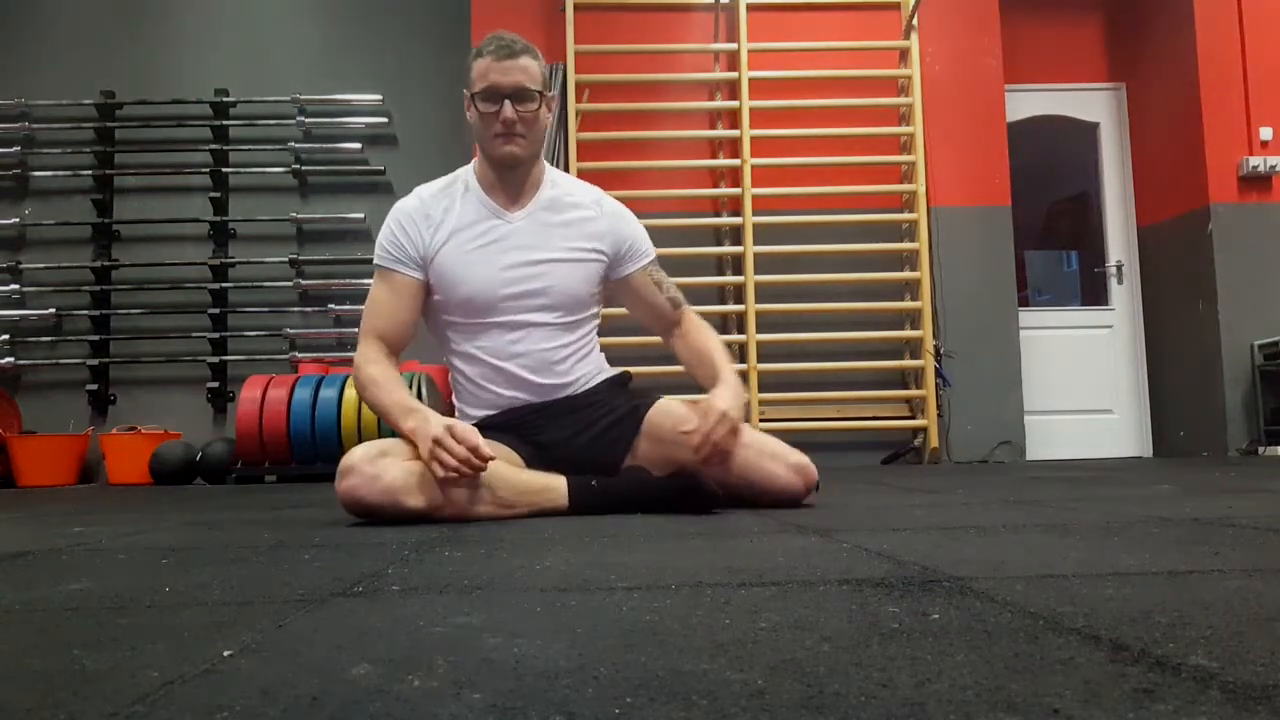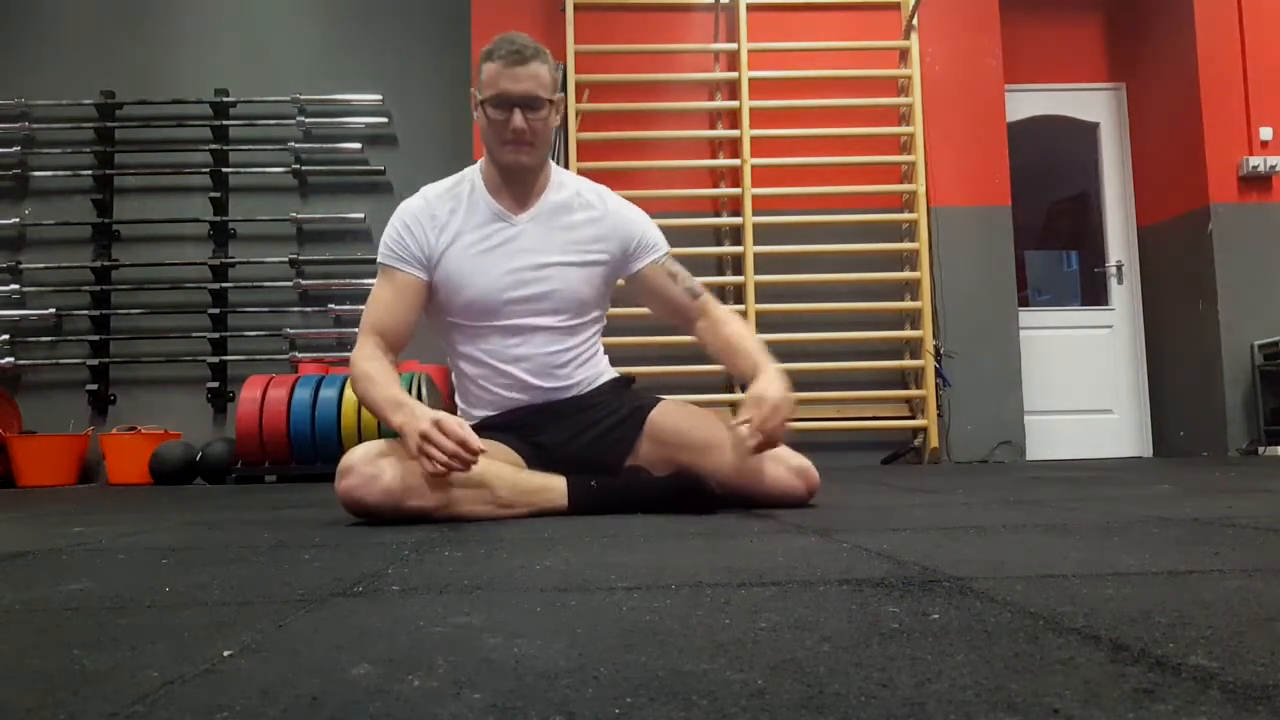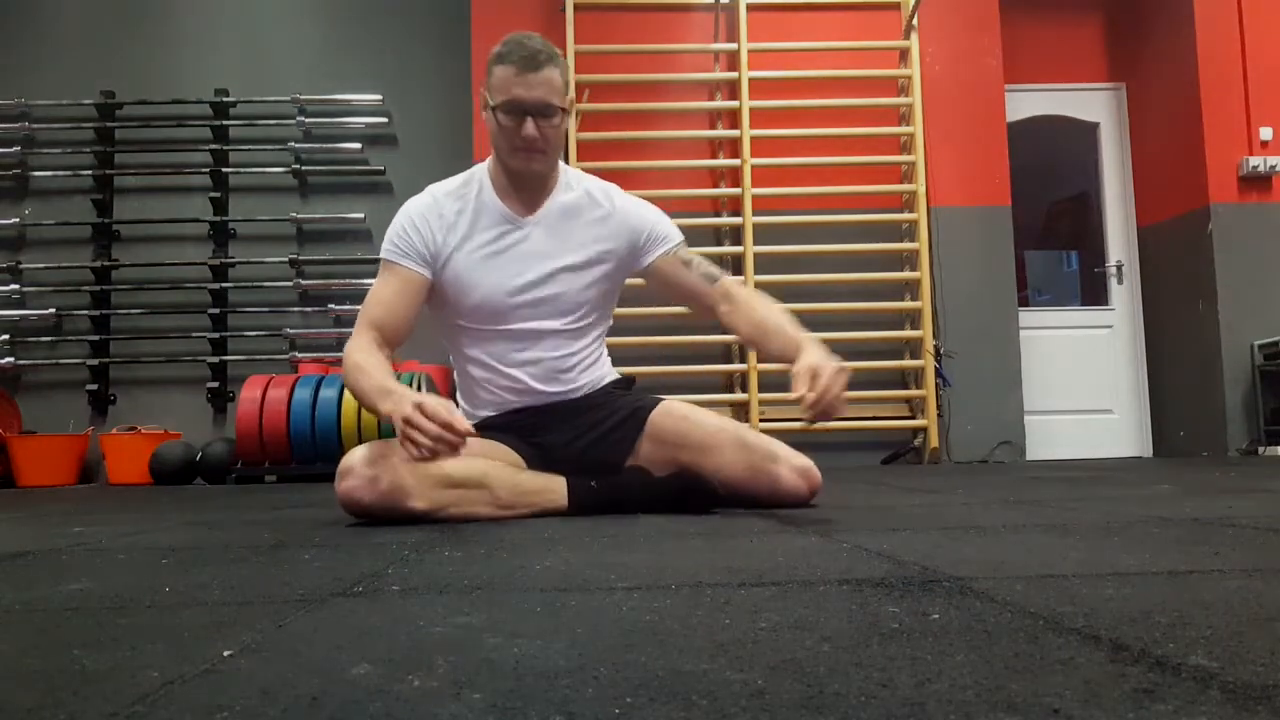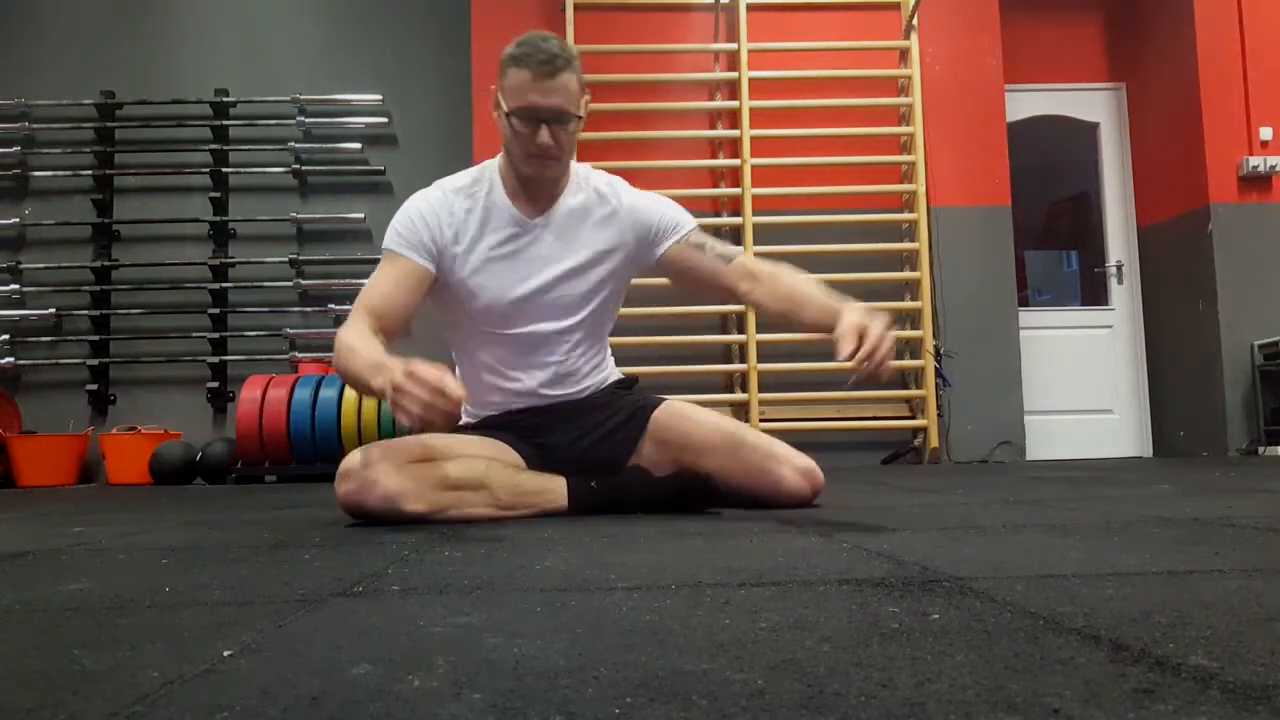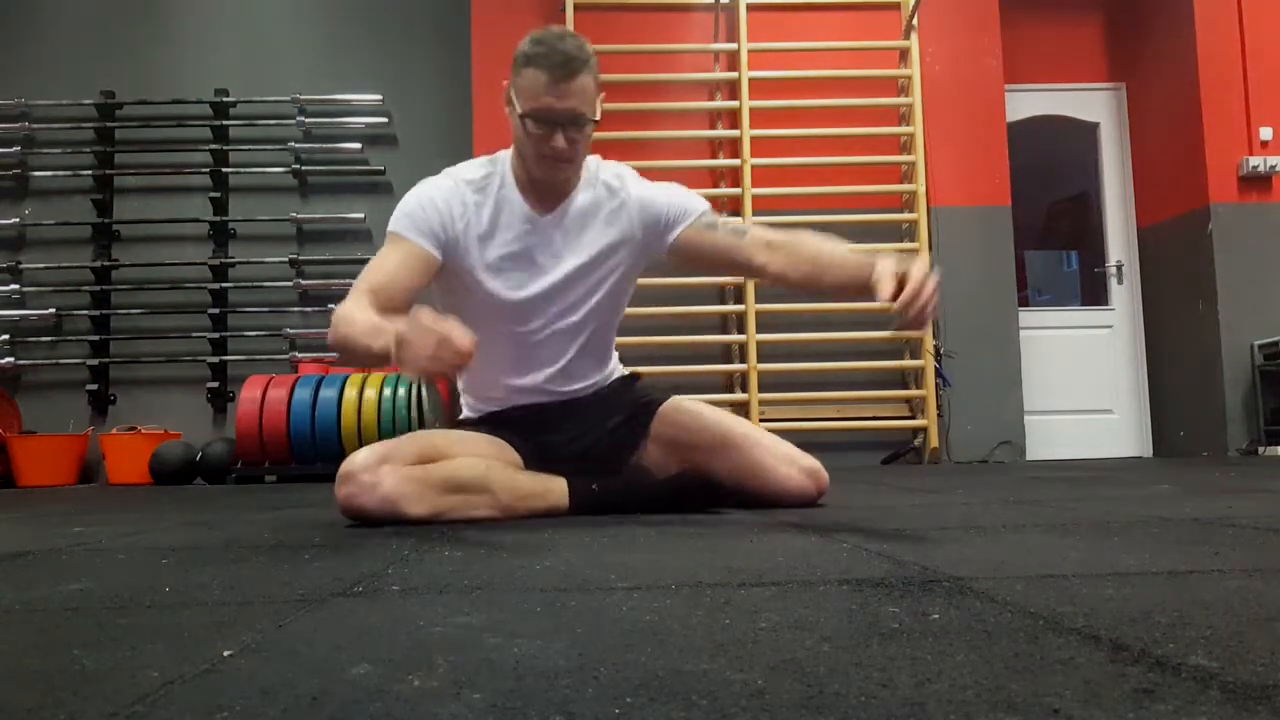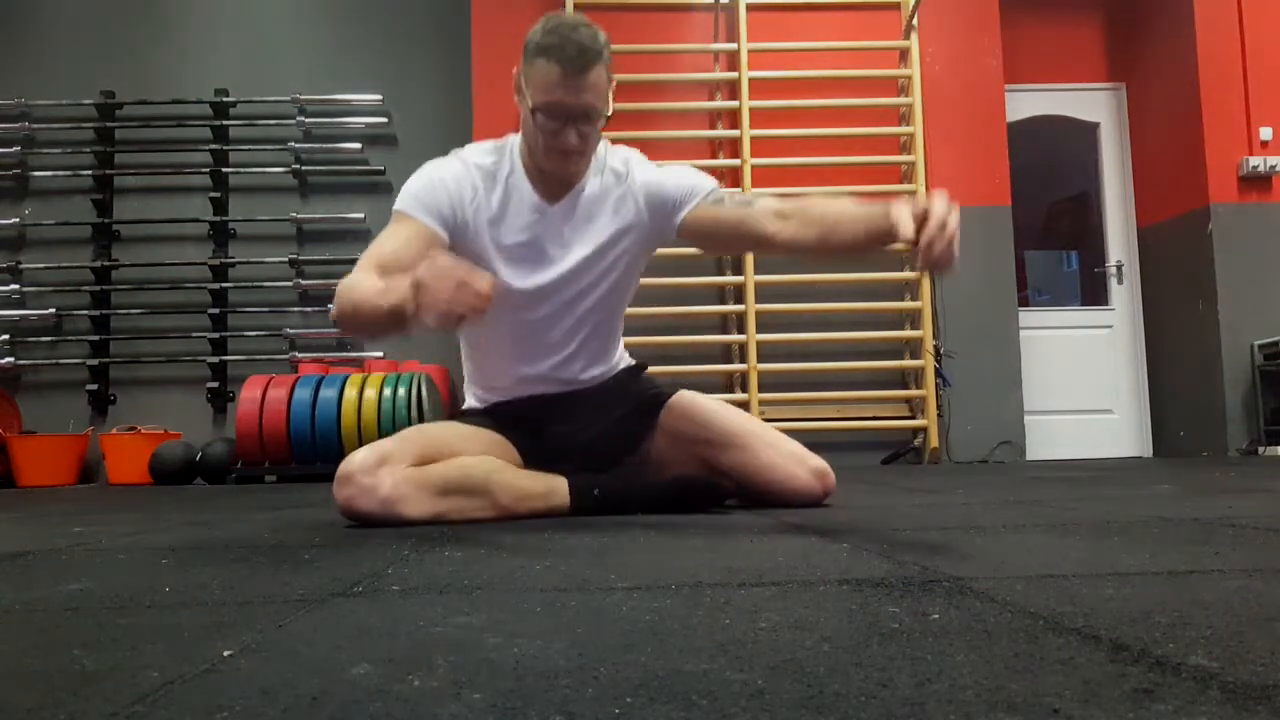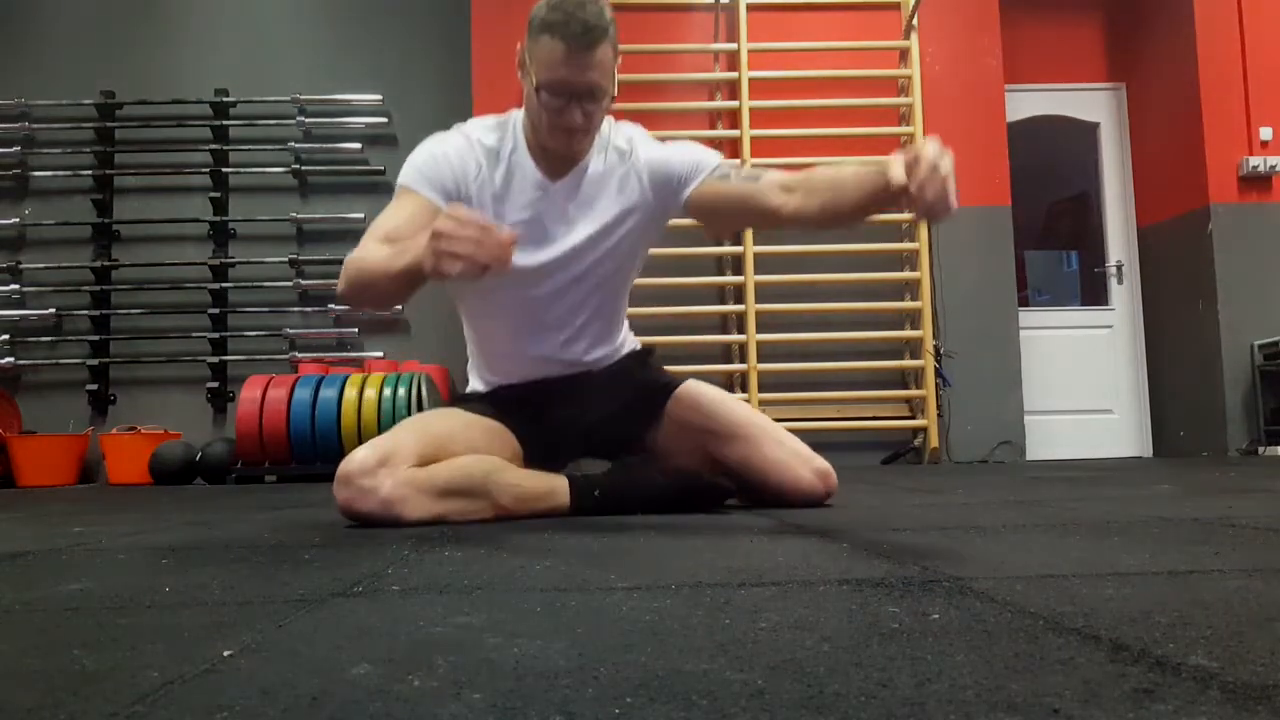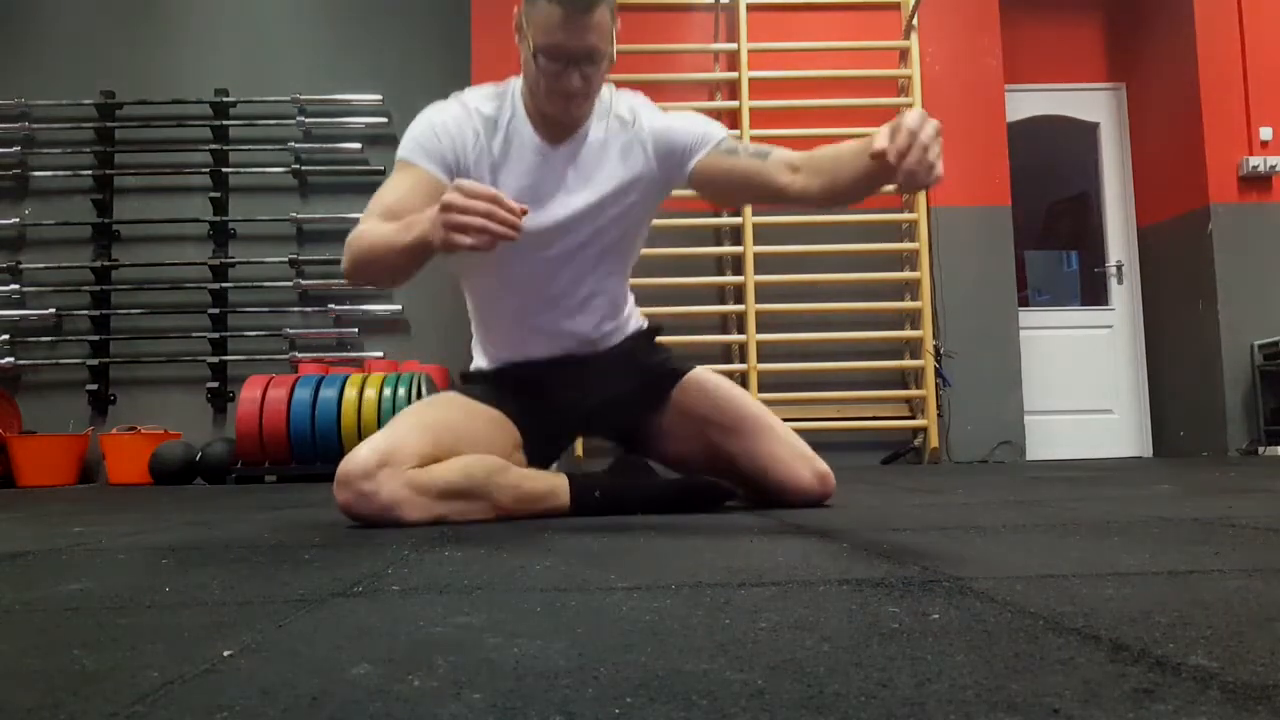
dt=0.1s
person 1, frame 1
left shoulder: (603, 214)
right shoulder: (419, 218)
left elbow: (679, 322)
right elbow: (375, 353)
left wrist: (726, 381)
right wrist: (421, 422)
left hip: (601, 407)
right hip: (495, 435)
left knee: (792, 476)
right knee: (359, 478)
right ankle: (607, 492)
person 1, frame 2
left shoulder: (610, 214)
right shoulder: (425, 217)
left elbow: (703, 312)
right elbow: (372, 349)
left wrist: (765, 370)
right wrist: (409, 415)
left hip: (604, 408)
right hip: (497, 435)
left knee: (792, 478)
right knee: (360, 477)
right ankle: (613, 491)
person 1, frame 3
left shoulder: (618, 214)
right shoulder: (430, 217)
left elbow: (728, 297)
right elbow: (365, 344)
left wrist: (805, 348)
right wrist: (398, 401)
left hip: (604, 410)
right hip: (497, 436)
left knee: (795, 478)
right knee: (360, 479)
right ankle: (606, 491)
person 1, frame 4
left shoulder: (626, 209)
right shoulder: (437, 212)
left elbow: (748, 276)
right elbow: (356, 335)
left wrist: (842, 310)
right wrist: (396, 377)
left hip: (606, 408)
right hip: (498, 432)
left knee: (798, 481)
right knee: (363, 480)
left ankle: (612, 482)
right ankle: (605, 493)
person 1, frame 5
left shoulder: (637, 202)
right shoulder: (444, 201)
left elbow: (770, 251)
right elbow: (352, 318)
left wrist: (876, 266)
right wrist: (399, 337)
left hip: (609, 407)
right hip: (500, 429)
left knee: (803, 482)
right knee: (363, 483)
right ankle: (603, 494)
person 1, frame 6
left shoulder: (645, 188)
right shoulder: (452, 184)
left elbow: (782, 223)
right elbow: (351, 303)
left wrist: (895, 214)
right wrist: (414, 294)
left hip: (614, 396)
right hip: (503, 419)
left knee: (807, 482)
right knee: (362, 486)
right ankle: (601, 491)
person 1, frame 7
left shoulder: (649, 165)
right shoulder: (454, 159)
left elbow: (787, 198)
right elbow: (357, 280)
left wrist: (892, 177)
right wrist: (423, 254)
left hip: (618, 380)
right hip: (505, 402)
left knee: (810, 482)
right knee: (364, 486)
right ankle: (602, 494)
person 1, frame 8
left shoulder: (652, 132)
right shoulder: (454, 126)
left elbow: (795, 178)
right elbow: (360, 259)
left wrist: (888, 155)
right wrist: (428, 229)
left hip: (624, 360)
right hip: (512, 381)
left knee: (808, 484)
right knee: (363, 485)
right ankle: (604, 493)
